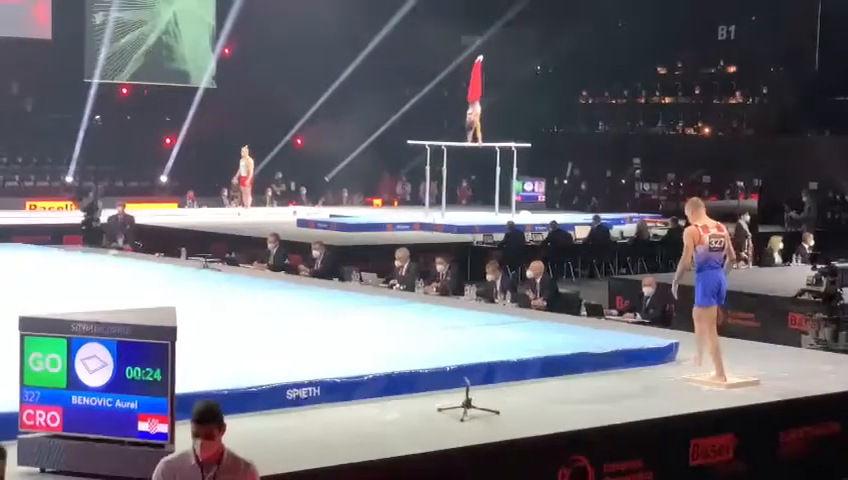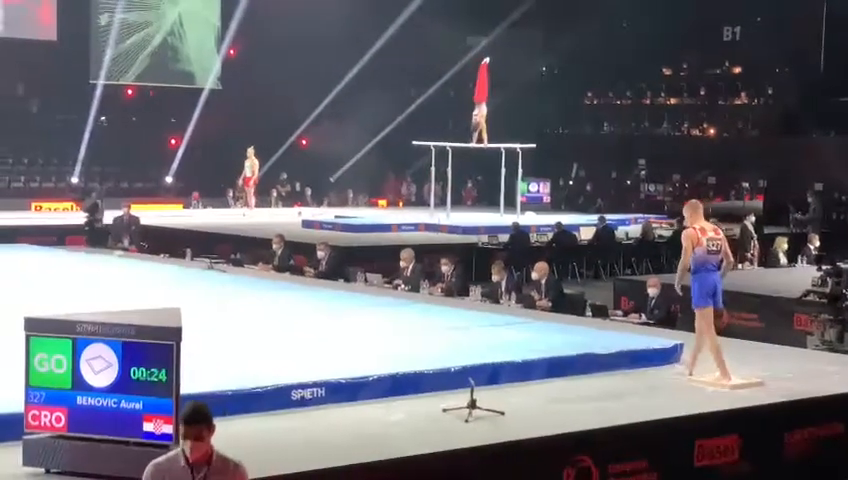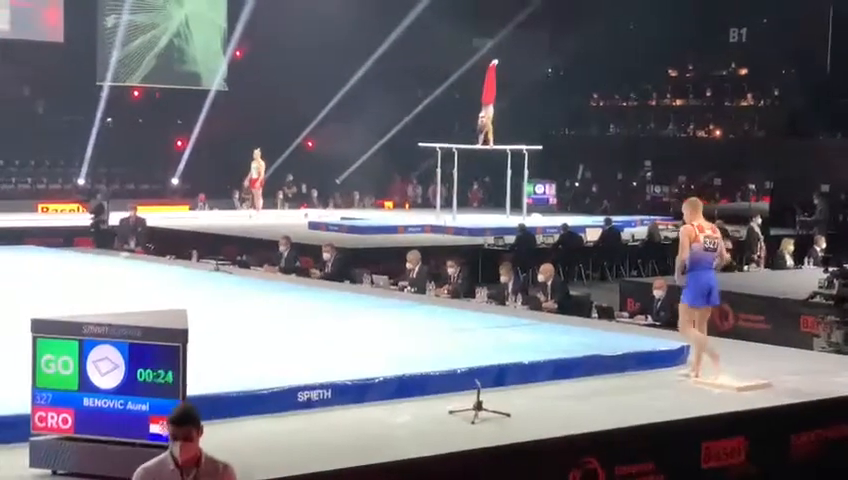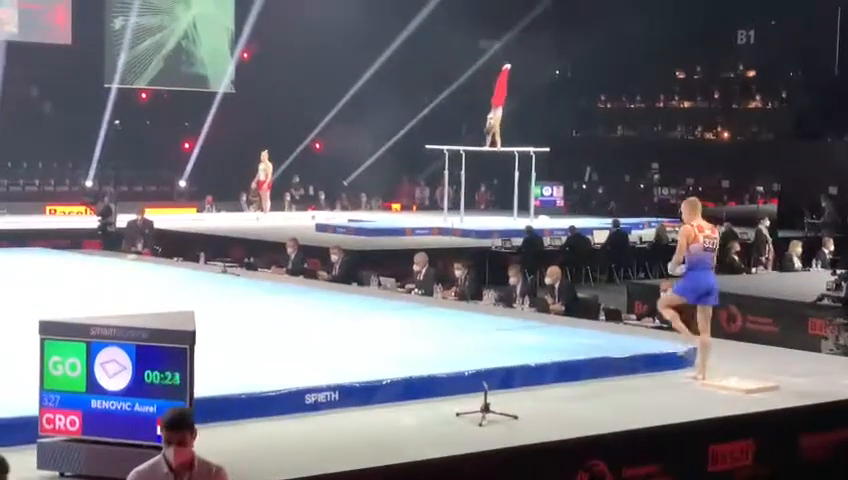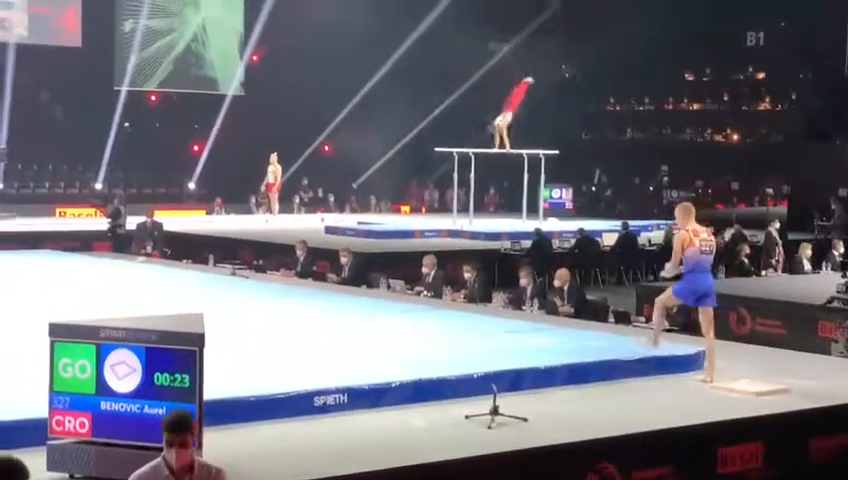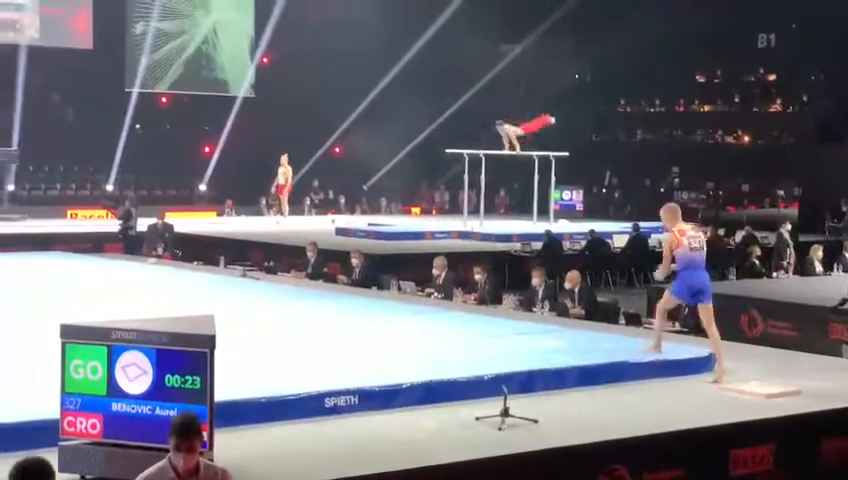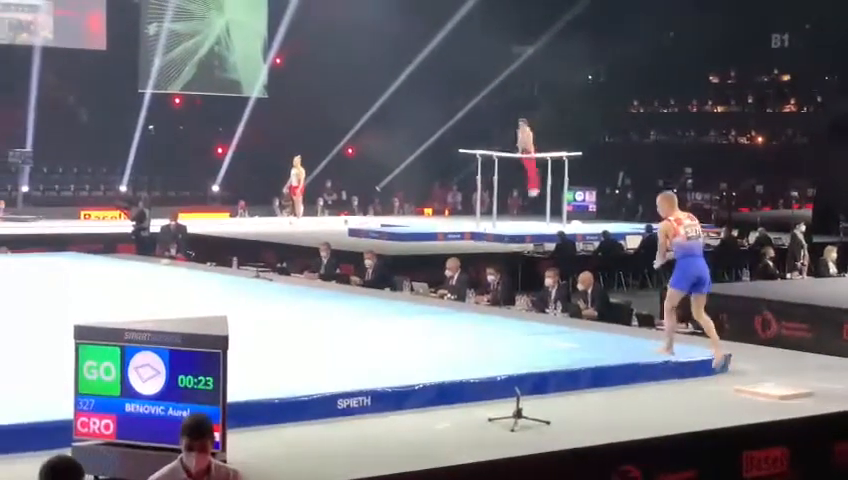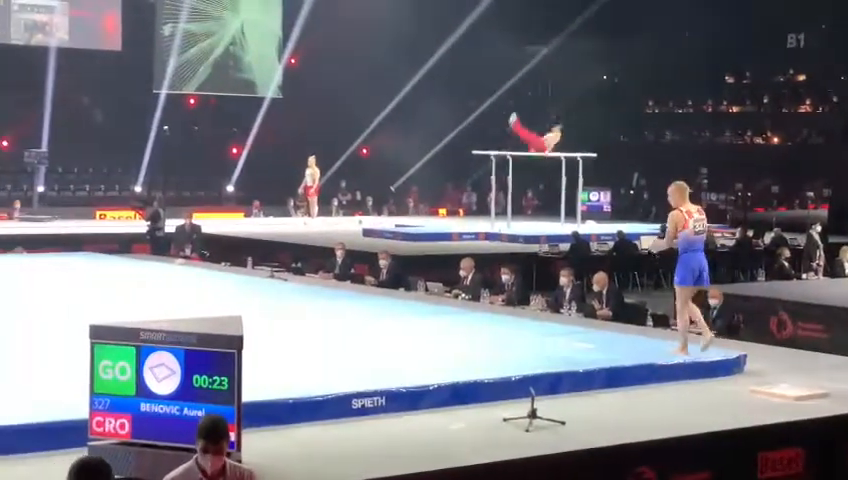
dt=0.2s
person 1, frame 1
left shoulder: (692, 230)
right shoulder: (721, 228)
left elbow: (686, 261)
right elbow: (732, 257)
left wrist: (675, 281)
left hip: (705, 278)
right hip: (720, 277)
left knee: (710, 329)
right knee: (698, 316)
left ankle: (720, 373)
right ankle: (699, 357)
person 1, frame 2
left shoulder: (689, 233)
right shoulder: (718, 232)
left elbow: (685, 261)
right elbow: (729, 261)
left wrist: (678, 280)
left hip: (701, 280)
right hip: (715, 279)
left knee: (709, 330)
right knee: (701, 326)
left ankle: (724, 373)
right ankle: (690, 366)
person 1, frame 3
left shoulder: (687, 229)
right shoulder: (715, 230)
left elbow: (682, 257)
right elbow: (724, 259)
left wrist: (678, 275)
left hip: (696, 279)
right hip: (711, 278)
left knee: (685, 327)
right knee: (700, 327)
left ankle: (713, 355)
right ankle: (695, 369)
person 1, frame 4
left shoulder: (687, 229)
right shoulder: (714, 230)
left elbow: (678, 257)
left wrist: (672, 268)
left hip: (694, 278)
right hip: (710, 278)
left knee: (663, 304)
right knee: (704, 328)
left ankle: (688, 337)
right ankle: (701, 371)
person 1, frame 5
left shoulder: (682, 234)
right shoulder: (709, 234)
left elbow: (674, 263)
left wrist: (668, 272)
right wrist: (679, 269)
left hip: (692, 281)
right hip: (708, 280)
left knee: (660, 303)
right knee: (708, 329)
left ankle: (655, 341)
right ankle: (710, 372)
person 1, frame 6
left shoulder: (670, 236)
right shoulder: (697, 231)
left elbow: (665, 266)
left wrist: (661, 274)
left hip: (686, 278)
right hip: (703, 277)
left knee: (661, 308)
right knee: (709, 325)
left ankle: (656, 347)
right ankle: (720, 365)
person 1, frame 7
left shoulder: (666, 225)
right shoulder: (693, 219)
left elbow: (662, 254)
left wrist: (658, 263)
left hip: (684, 267)
right hip: (701, 265)
left knee: (669, 307)
right knee: (700, 314)
left ankle: (668, 348)
right ankle: (716, 348)
person 1, frame 8
left shoulder: (675, 215)
right shoulder: (700, 211)
left elbow: (667, 243)
left wrist: (657, 247)
right wrist: (675, 241)
left hip: (687, 260)
right hip: (701, 258)
left knee: (682, 306)
right knee: (686, 302)
left ankle: (683, 348)
right ankle: (705, 332)
